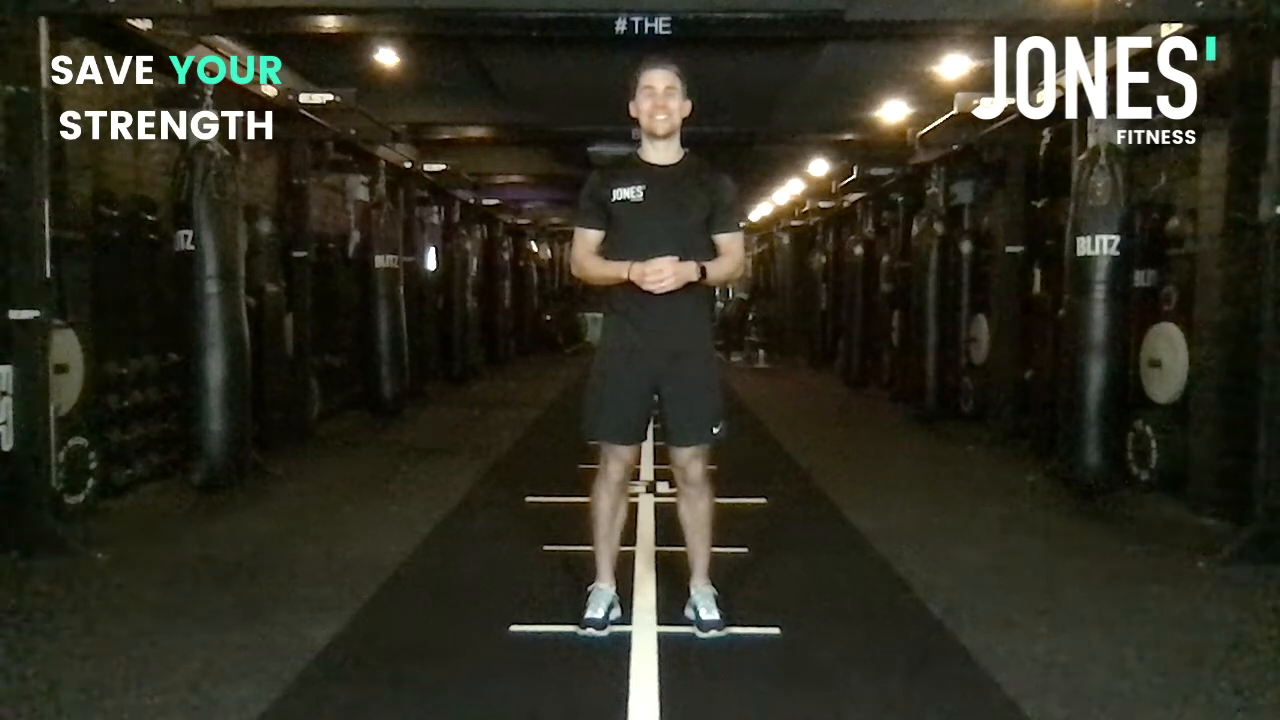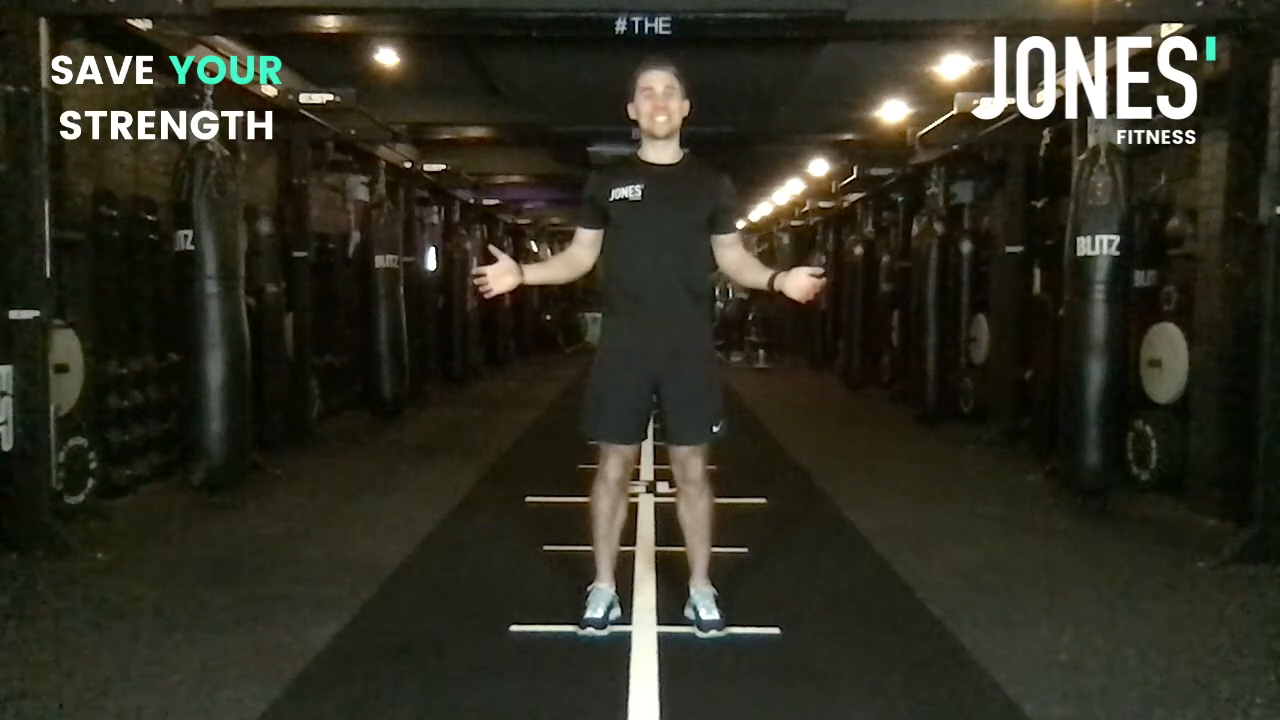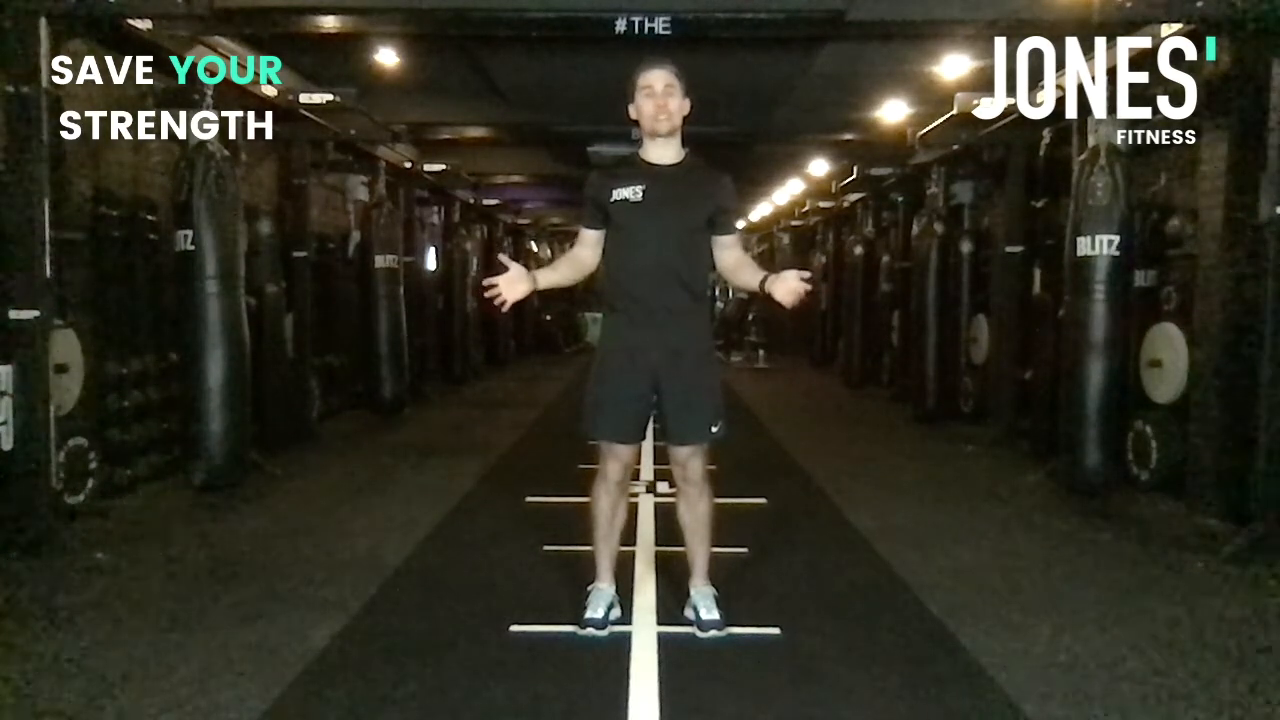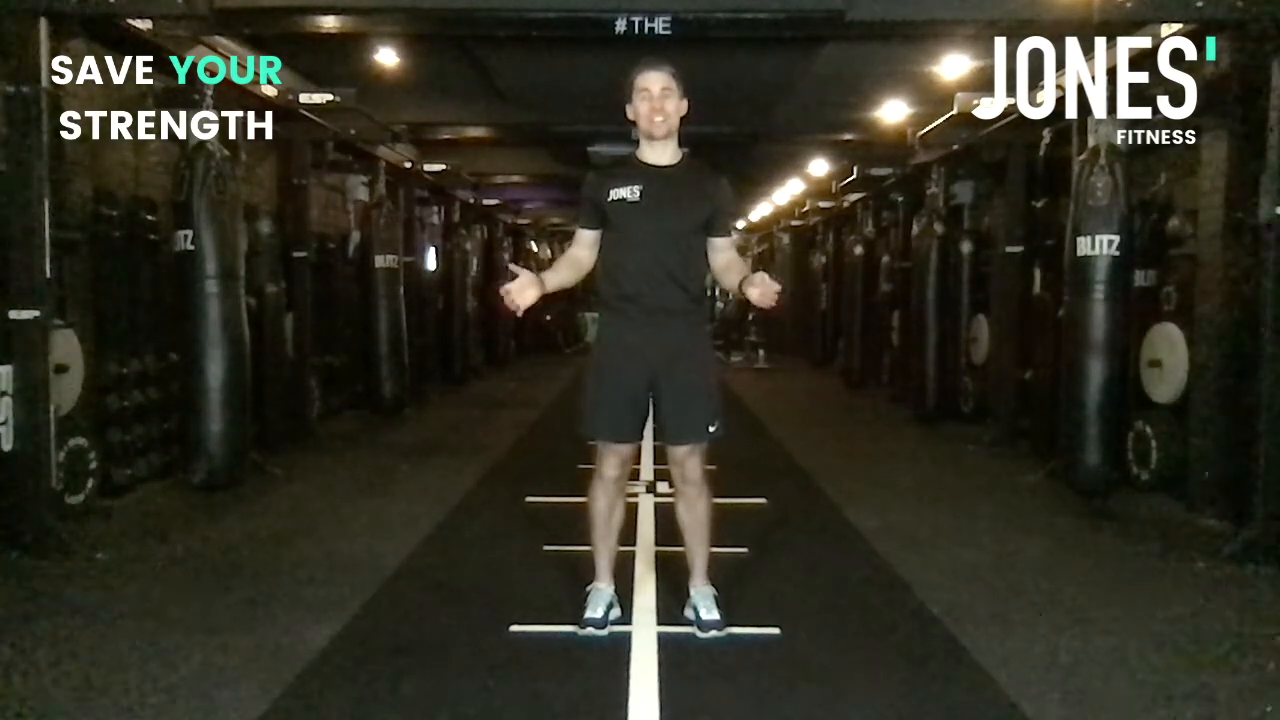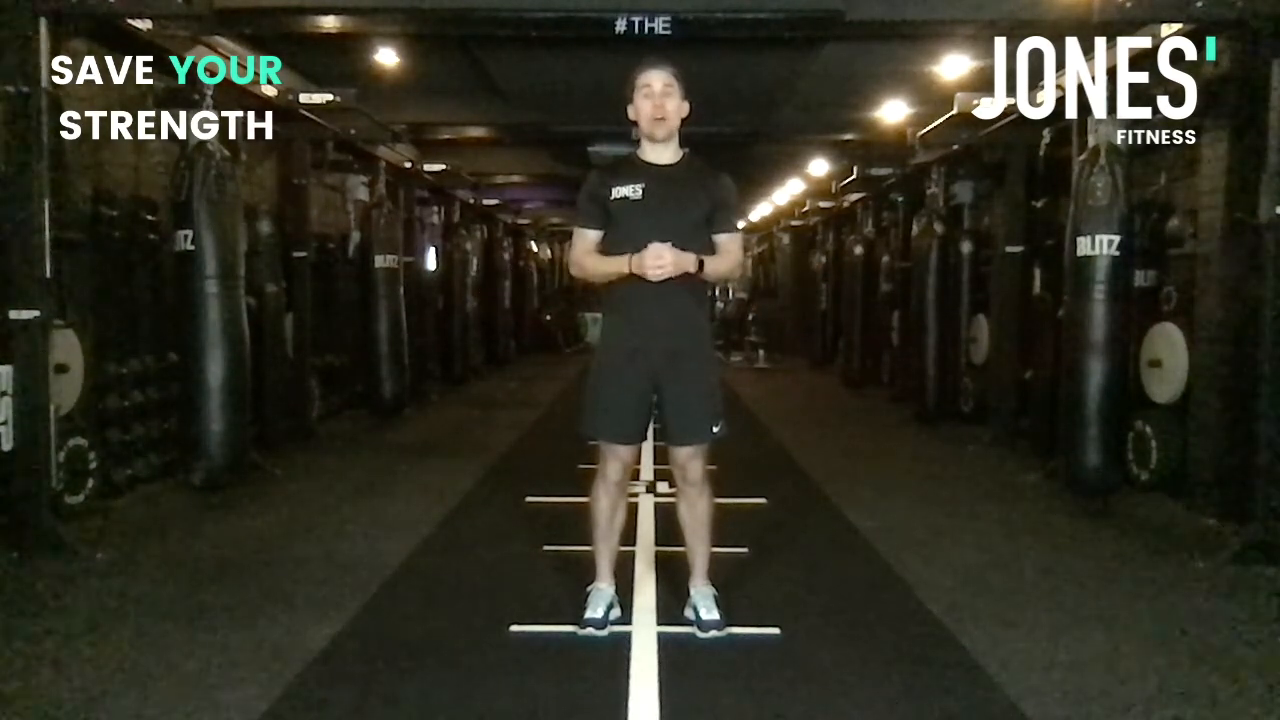
dt=1s
person 1, frame 1
left shoulder: (713, 183)
right shoulder: (606, 181)
left elbow: (735, 260)
right elbow: (581, 260)
left wrist: (692, 269)
right wrist: (632, 270)
left hip: (690, 348)
right hip: (624, 346)
left knee: (692, 469)
right knee: (614, 465)
left ankle: (700, 589)
right ankle: (604, 587)
person 1, frame 2
left shoulder: (711, 183)
right shoulder: (606, 181)
left elbow: (731, 257)
right elbow: (580, 256)
left wrist: (778, 279)
right wrist: (523, 273)
left hip: (690, 348)
right hip: (623, 346)
left knee: (692, 467)
right knee: (614, 466)
left ankle: (700, 589)
right ankle: (603, 587)
person 1, frame 3
left shoulder: (713, 183)
right shoulder: (607, 181)
left elbow: (730, 259)
right elbow: (585, 256)
left wrist: (768, 281)
right wrist: (533, 277)
left hip: (689, 346)
right hip: (623, 345)
left knee: (691, 469)
right knee: (614, 468)
left ankle: (700, 589)
right ankle: (603, 588)
person 1, frame 4
left shoulder: (709, 184)
right shoulder: (604, 182)
left elbow: (723, 258)
right elbow: (581, 255)
left wrist: (747, 281)
right wrist: (541, 281)
left hip: (686, 344)
right hip: (620, 343)
left knee: (689, 469)
right knee: (611, 467)
left ankle: (700, 589)
right ankle: (603, 587)
person 1, frame 5
left shoulder: (713, 182)
right shoulder: (605, 180)
left elbow: (733, 260)
right elbow: (579, 260)
left wrist: (690, 262)
right wrist: (633, 263)
left hip: (690, 346)
right hip: (623, 344)
left knee: (692, 469)
right knee: (614, 466)
left ankle: (700, 589)
right ankle: (604, 587)
